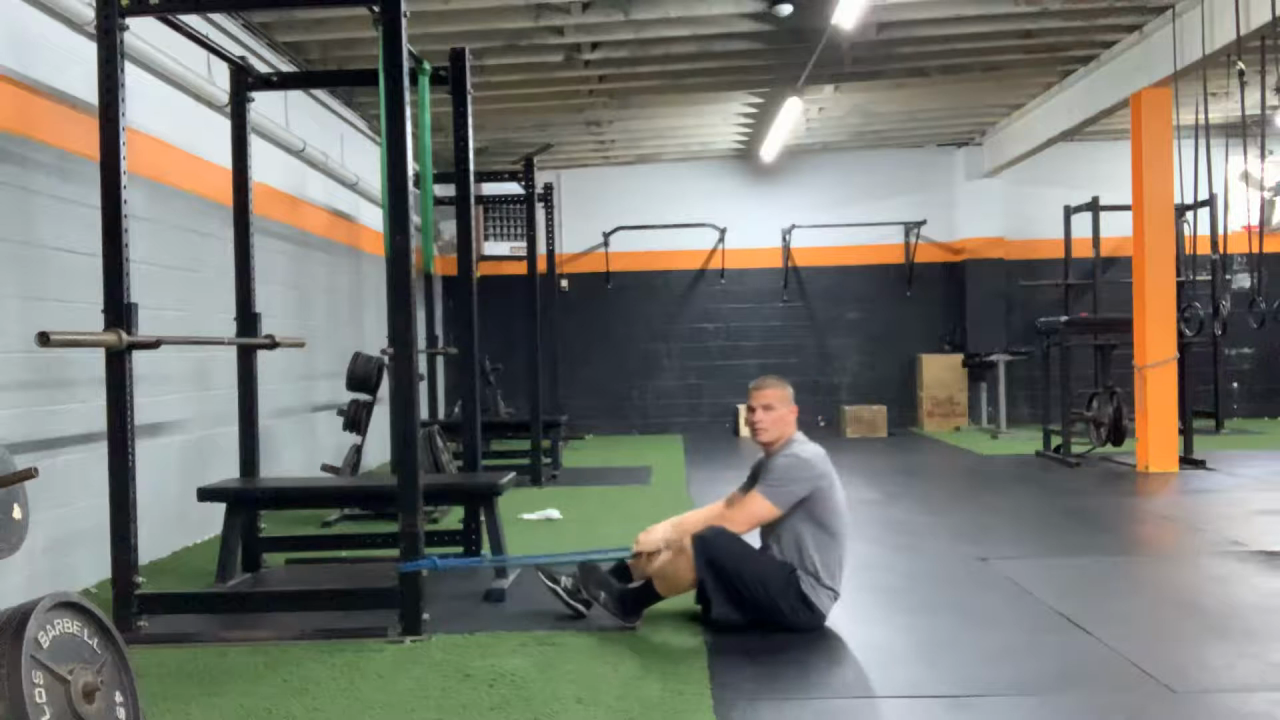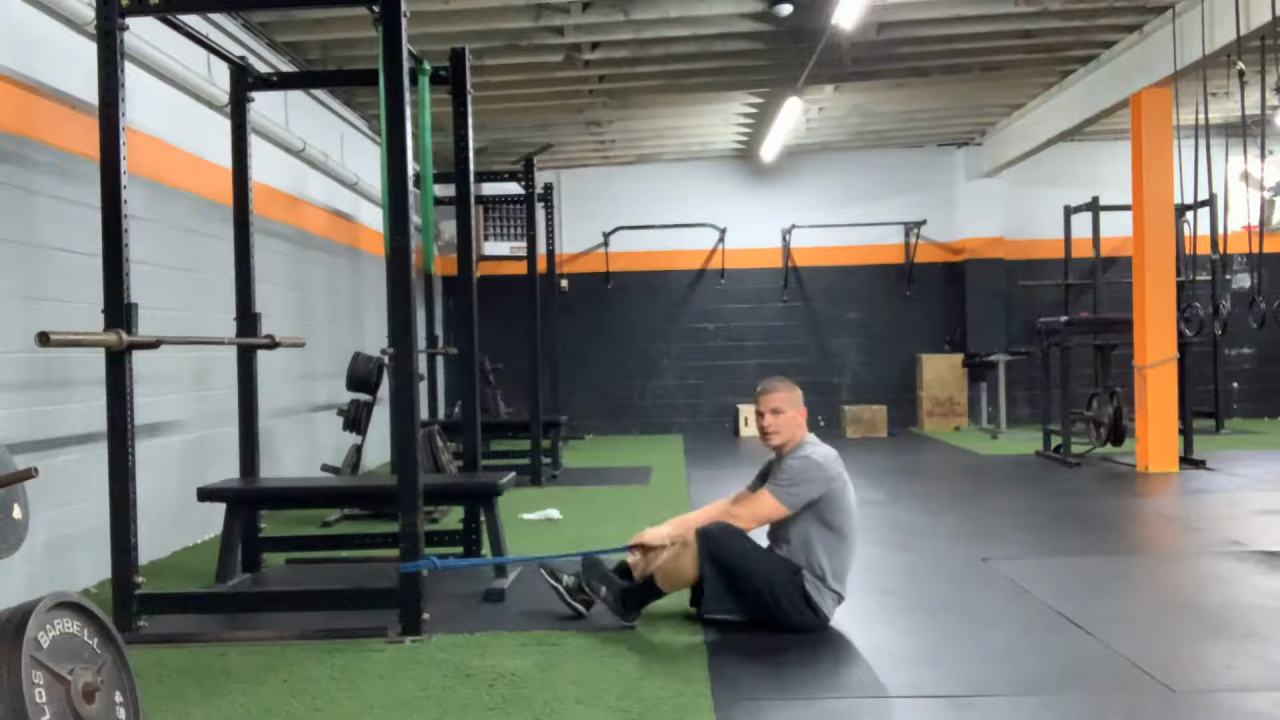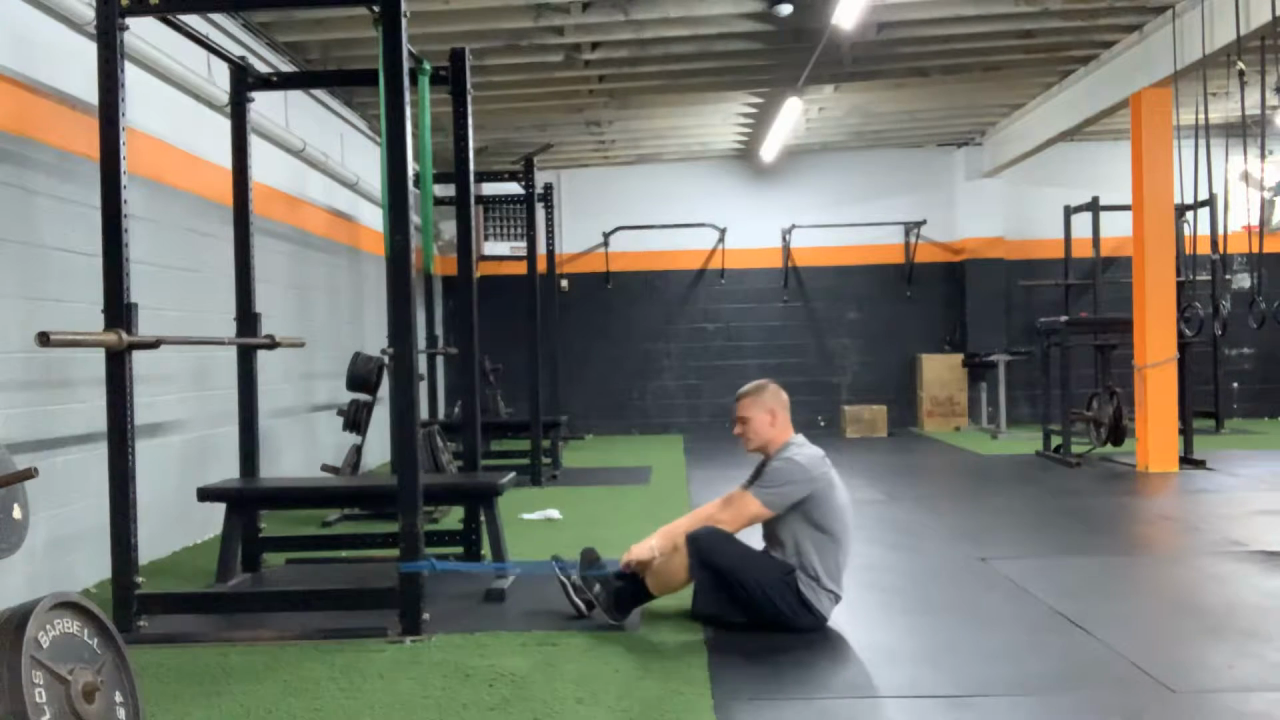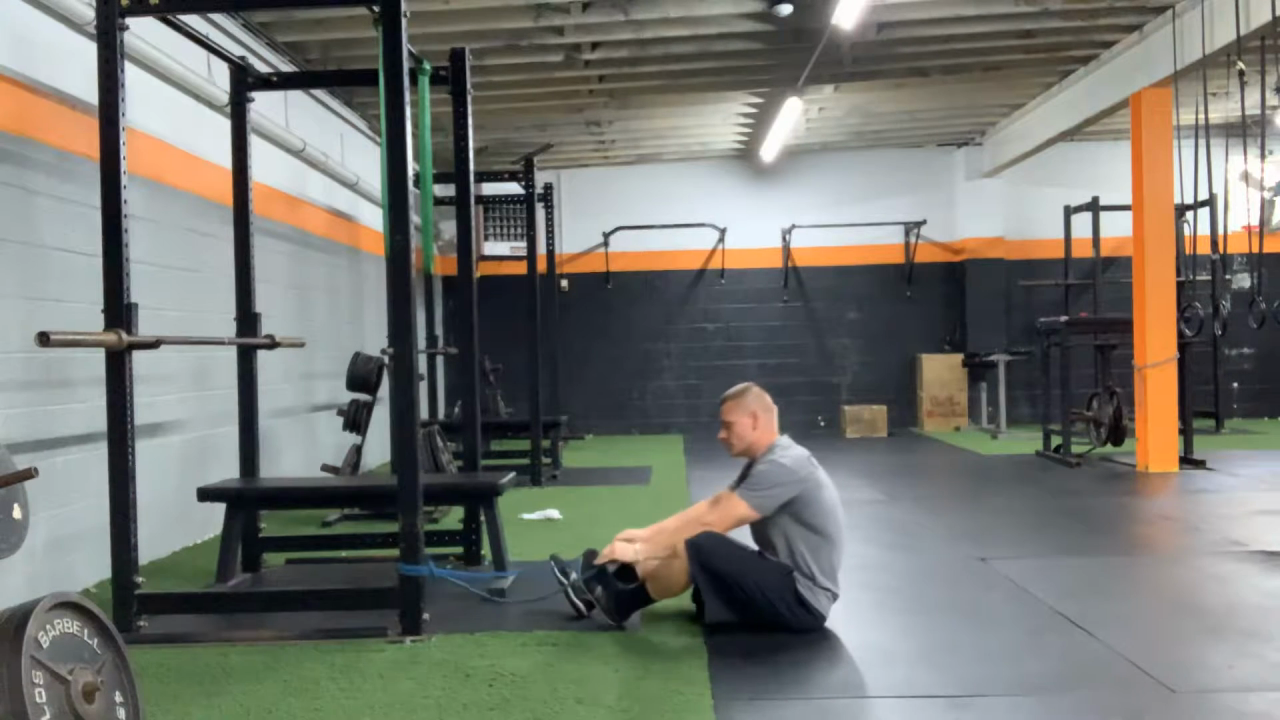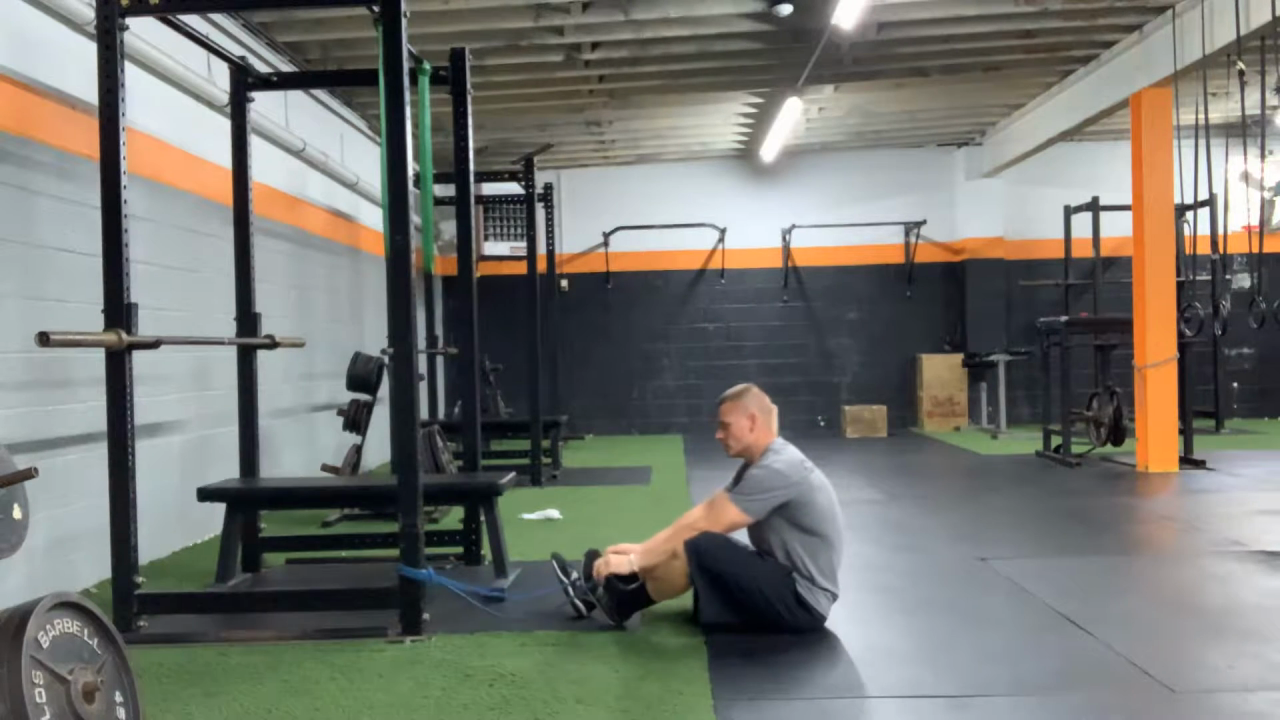
dt=0.4s
person 1, frame 1
left shoulder: (799, 461)
right shoulder: (771, 461)
left elbow: (736, 522)
right elbow: (726, 507)
left wrist: (665, 538)
right wrist: (667, 529)
left hip: (803, 600)
right hip: (782, 578)
left knee: (706, 543)
right knee: (682, 541)
left ankle: (628, 603)
right ankle: (586, 590)
person 1, frame 2
left shoulder: (811, 463)
right shoulder: (782, 462)
left elbow: (742, 519)
right elbow: (731, 505)
left wrist: (668, 535)
right wrist: (669, 528)
left hip: (807, 600)
right hip: (787, 579)
left knee: (709, 537)
right knee: (684, 539)
left ankle: (627, 601)
right ankle: (586, 590)
person 1, frame 3
left shoulder: (797, 464)
right shoulder: (778, 461)
left elbow: (727, 520)
right elbow: (723, 505)
left wrist: (657, 545)
right wrist: (659, 537)
left hip: (804, 601)
right hip: (788, 579)
left knee: (701, 543)
right knee: (683, 542)
left ankle: (619, 601)
right ankle: (601, 590)
person 1, frame 4
left shoulder: (783, 466)
right shoulder: (767, 462)
left elbow: (712, 522)
right elbow: (710, 507)
left wrist: (639, 551)
right wrist: (646, 534)
left hip: (802, 601)
right hip: (785, 578)
left knee: (698, 547)
right knee: (682, 542)
left ankle: (619, 604)
right ankle: (599, 588)
person 1, frame 5
left shoulder: (777, 470)
right shoulder: (763, 462)
left elbow: (705, 526)
right elbow: (706, 511)
left wrist: (634, 561)
right wrist: (642, 549)
left hip: (802, 602)
right hip: (785, 579)
left knee: (696, 548)
right knee: (683, 543)
left ankle: (620, 604)
right ankle: (598, 587)
